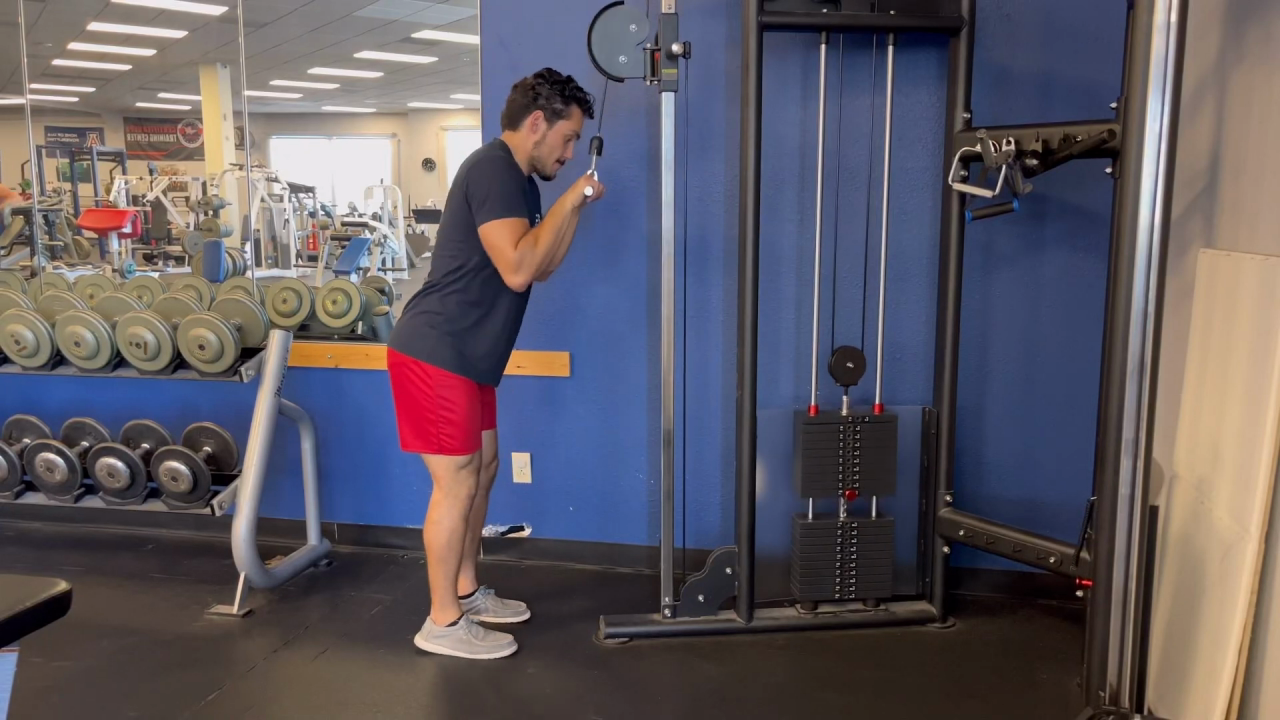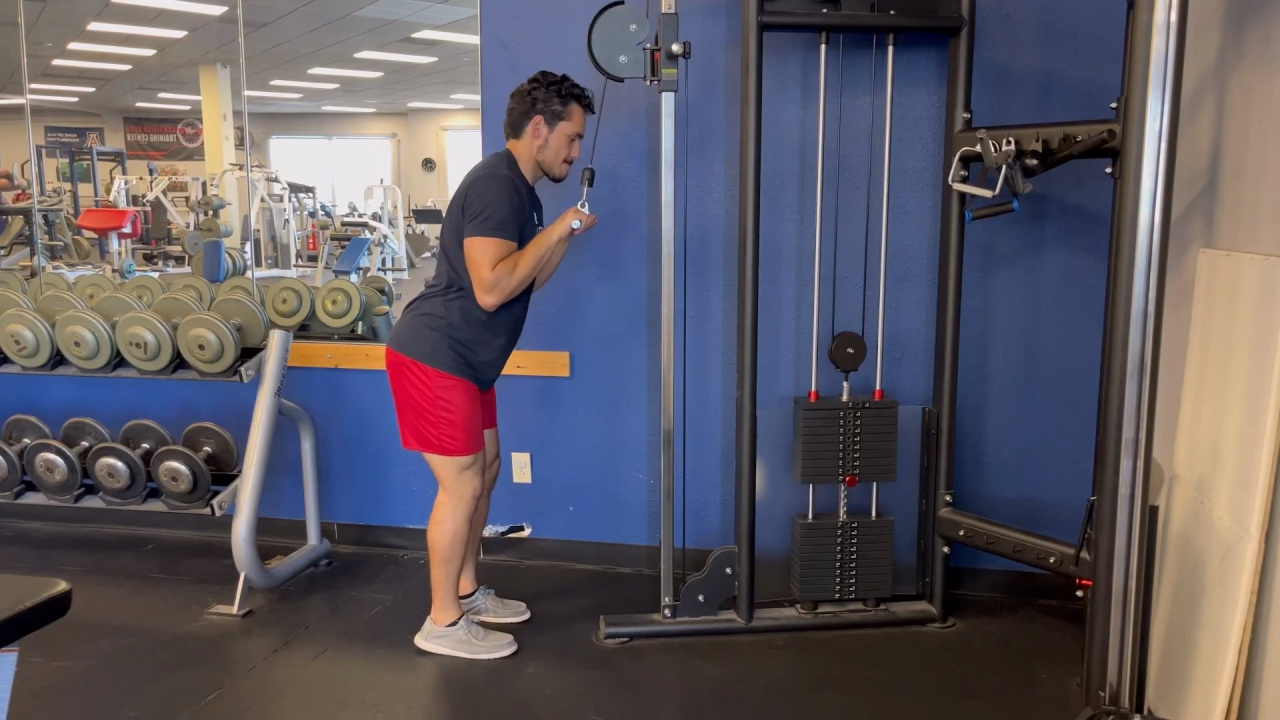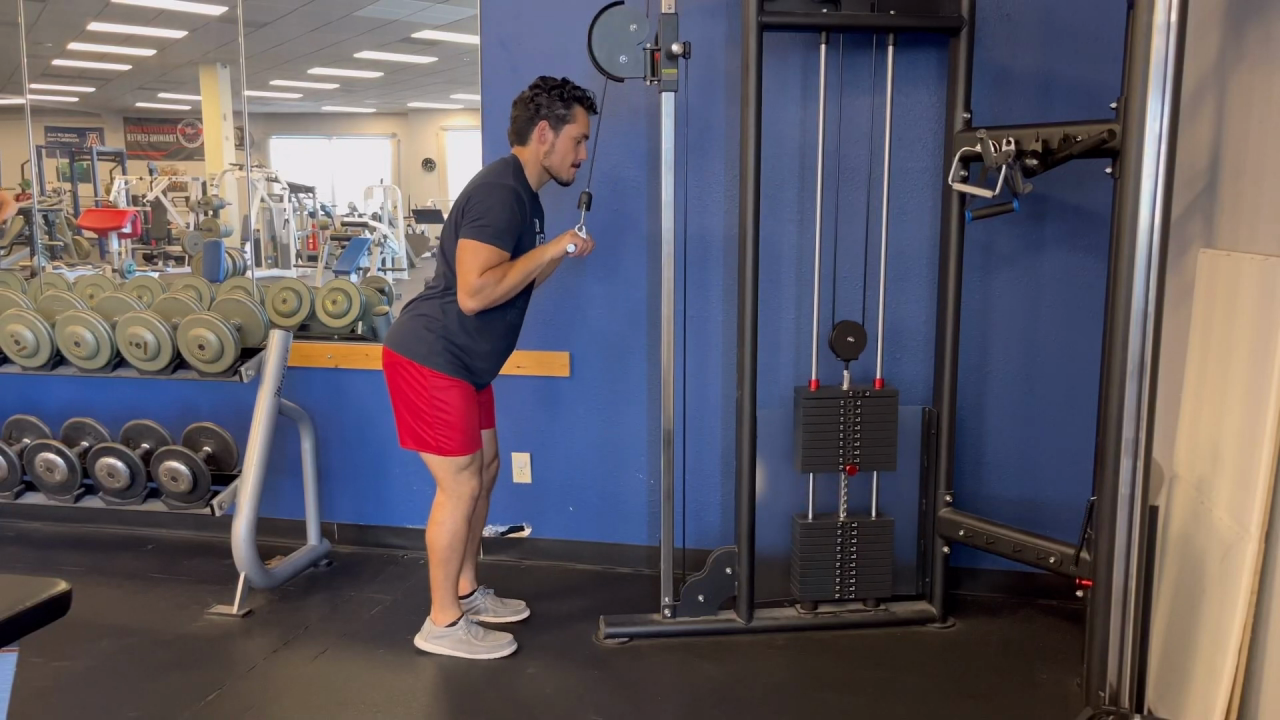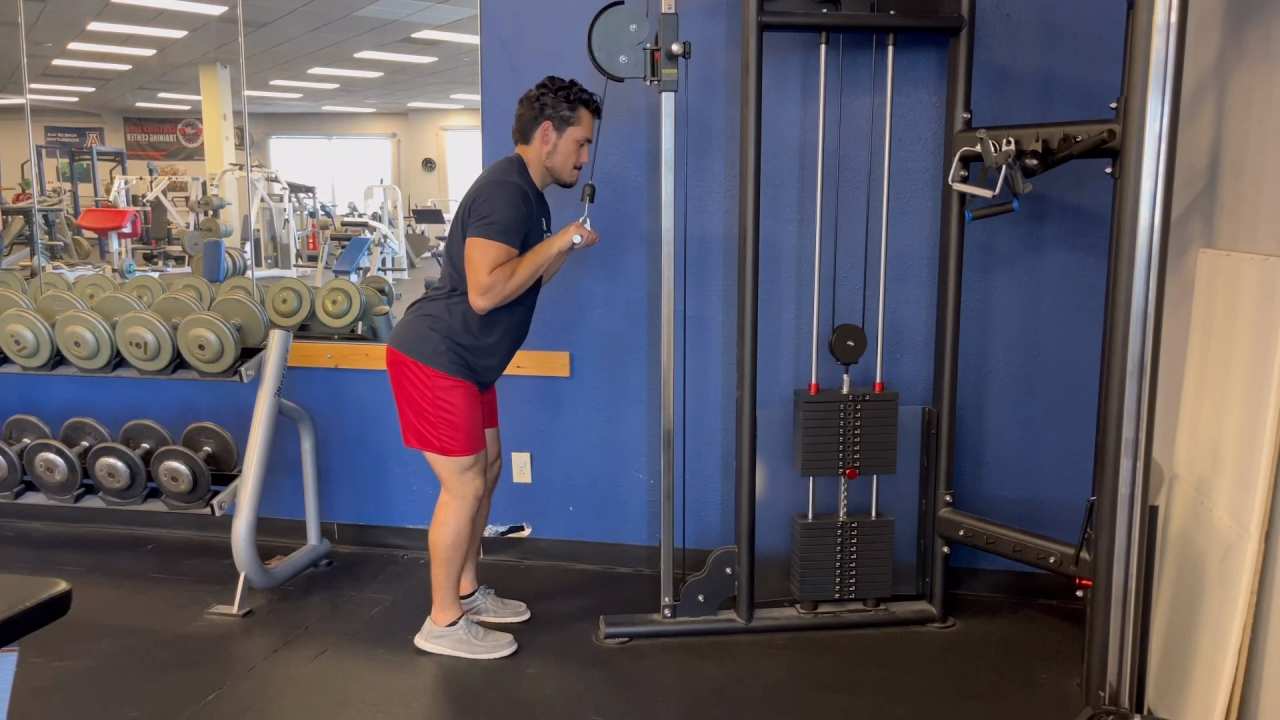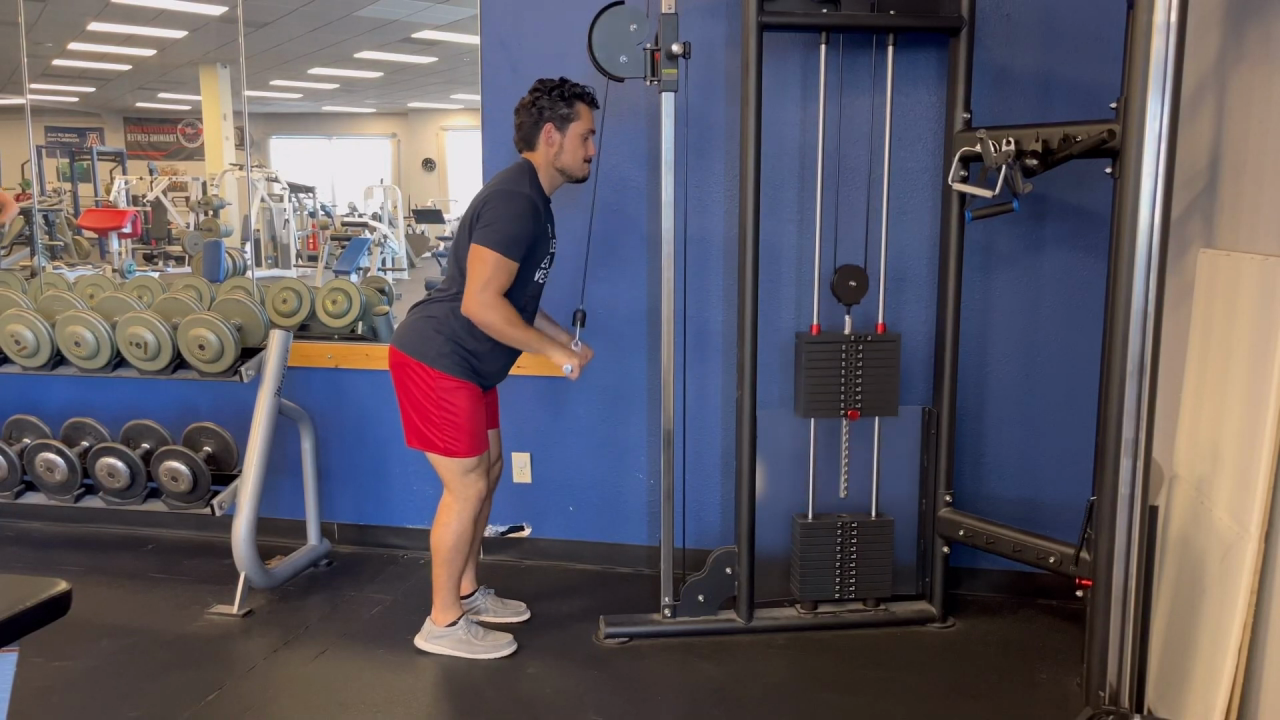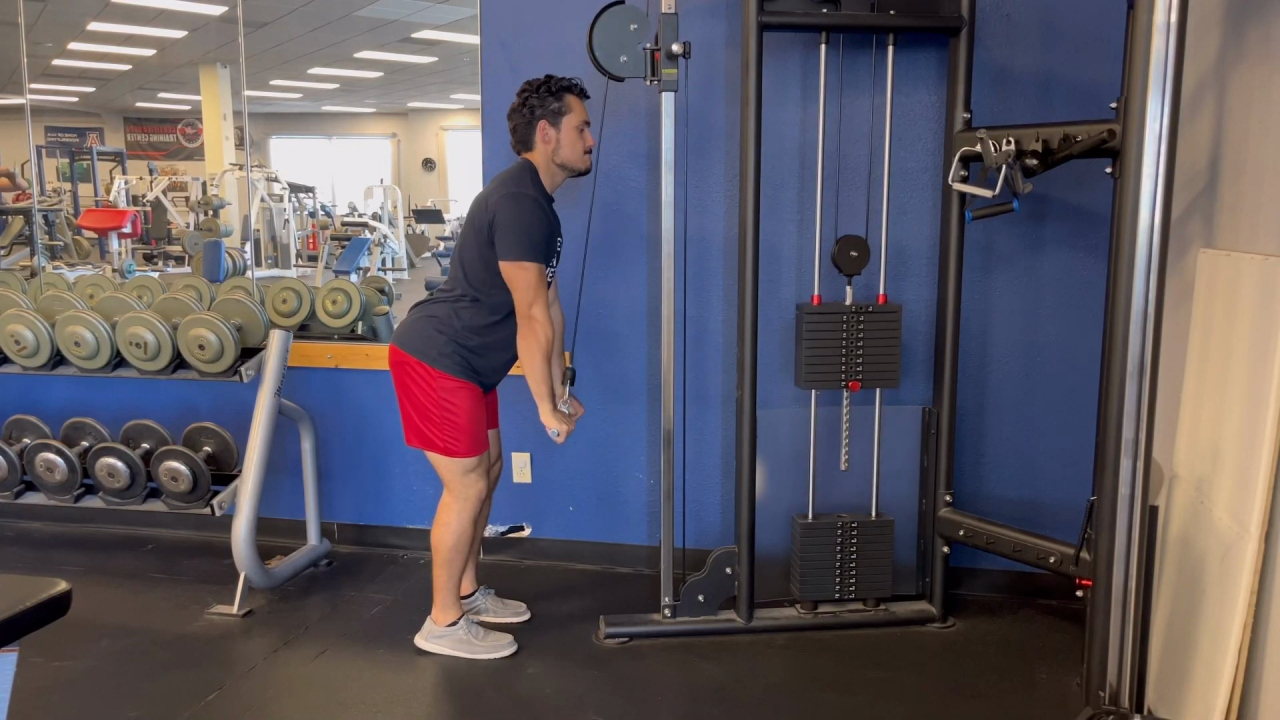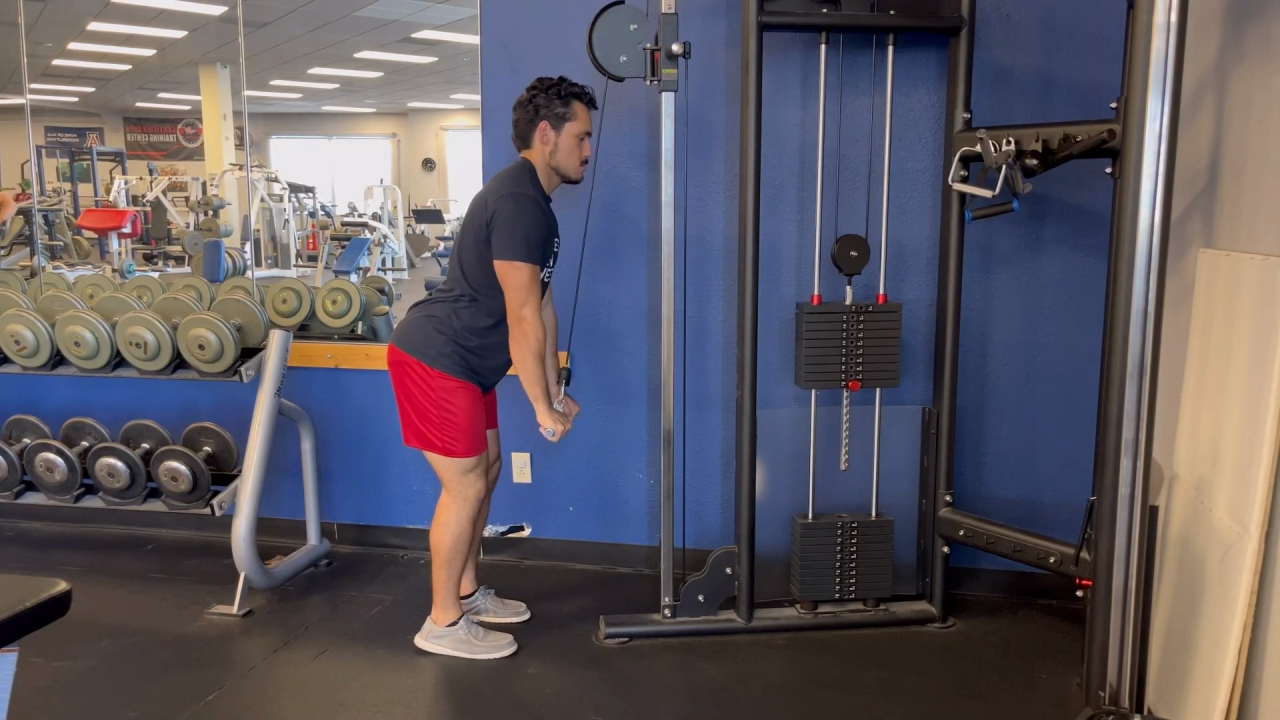
dt=0.4s
person 1, frame 1
left shoulder: (516, 178)
right shoulder: (493, 169)
left elbow: (542, 267)
right elbow: (517, 272)
left wrist: (575, 203)
right wrist: (569, 200)
left hip: (465, 353)
right hip: (434, 353)
left knee: (482, 469)
right knee: (456, 484)
left ankle: (466, 591)
right ankle: (443, 622)
person 1, frame 2
left shoulder: (519, 188)
right shoulder: (495, 184)
left elbow: (526, 282)
right elbow: (491, 290)
left wrist: (566, 233)
right wrist: (555, 229)
left hip: (463, 357)
right hip: (434, 356)
left knee: (484, 470)
right knee: (463, 484)
left ankle: (467, 592)
right ankle: (444, 622)
person 1, frame 3
left shoulder: (521, 193)
right shoulder: (500, 192)
left elbow: (517, 285)
right elbow: (473, 293)
left wrist: (562, 250)
right wrist: (551, 248)
left hip: (461, 359)
right hip: (429, 357)
left knee: (483, 470)
right knee: (461, 486)
left ankle: (467, 591)
right ankle: (444, 623)
person 1, frame 4
left shoulder: (526, 190)
right shoulder: (507, 190)
left elbow: (522, 280)
right elbow: (485, 292)
left wrist: (568, 246)
right wrist: (558, 240)
left hip: (465, 359)
right hip: (435, 358)
left knee: (486, 470)
right knee: (465, 485)
left ankle: (467, 592)
right ankle: (444, 622)
person 1, frame 5
left shoulder: (530, 196)
right shoulder: (516, 199)
left elbow: (512, 297)
right elbow: (479, 302)
left wrist: (559, 340)
right wrist: (553, 347)
left hip: (461, 360)
right hip: (436, 359)
left knee: (487, 471)
right knee: (467, 487)
left ankle: (467, 593)
right ankle: (444, 622)
person 1, frame 6
left shoulder: (532, 197)
right shoulder: (521, 203)
left elbow: (547, 306)
right elbow: (533, 319)
left wrist: (561, 390)
right wrist: (547, 408)
left hip: (462, 358)
right hip: (437, 358)
left knee: (486, 470)
right knee: (468, 486)
left ankle: (467, 593)
right ankle: (444, 623)
person 1, frame 7
left shoulder: (529, 198)
right shoulder: (519, 202)
left elbow: (541, 306)
right elbow: (523, 318)
left wrist: (555, 392)
right wrist: (542, 408)
left hip: (460, 358)
right hip: (435, 358)
left knee: (485, 471)
right knee: (466, 486)
left ankle: (467, 592)
right ankle: (444, 623)
